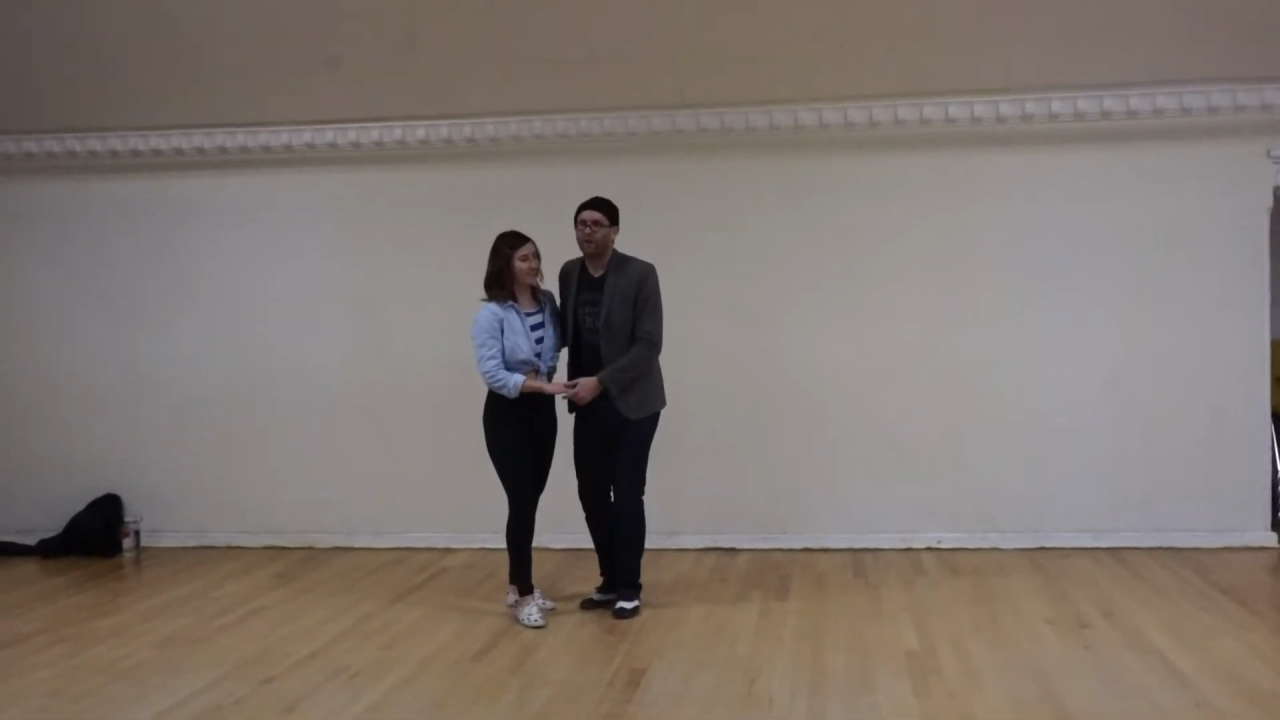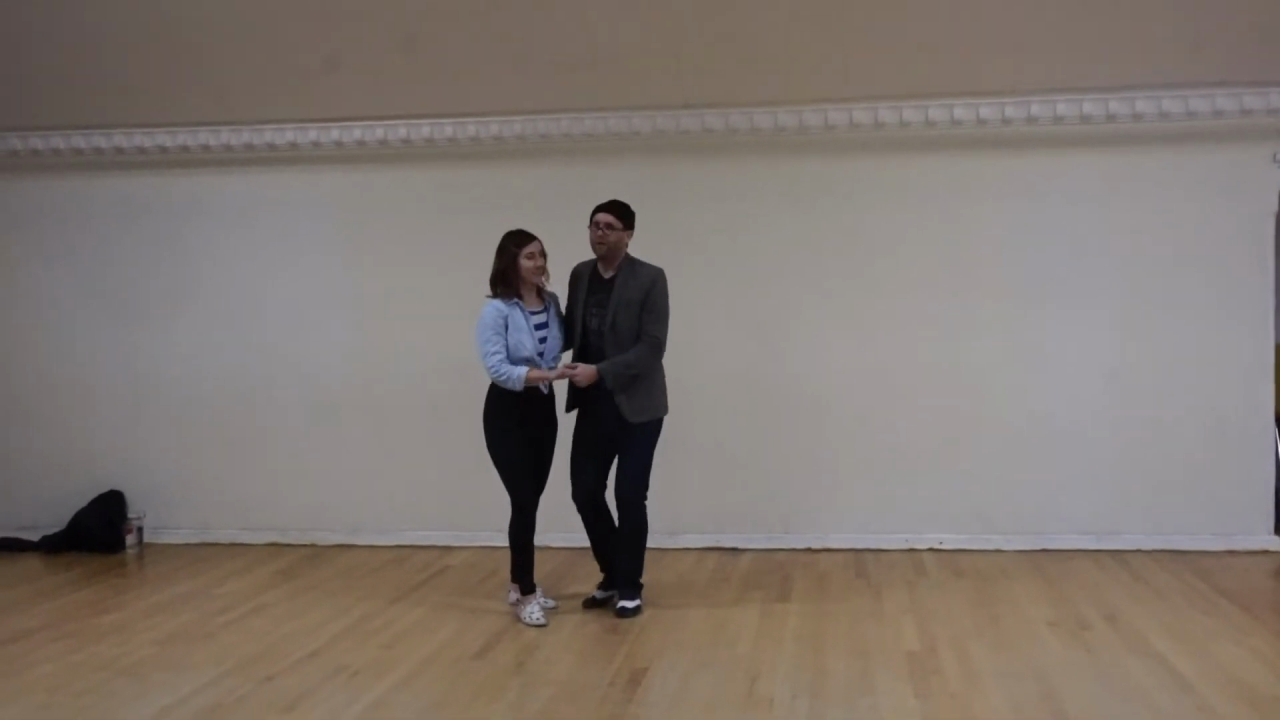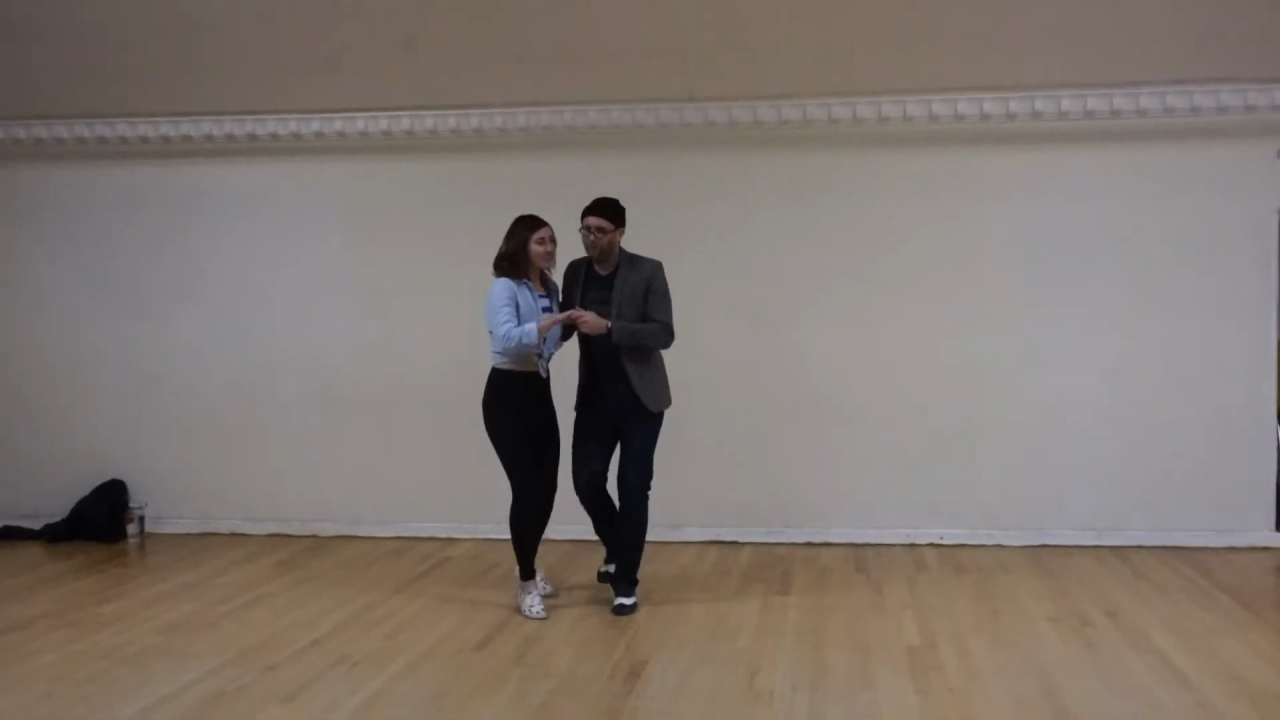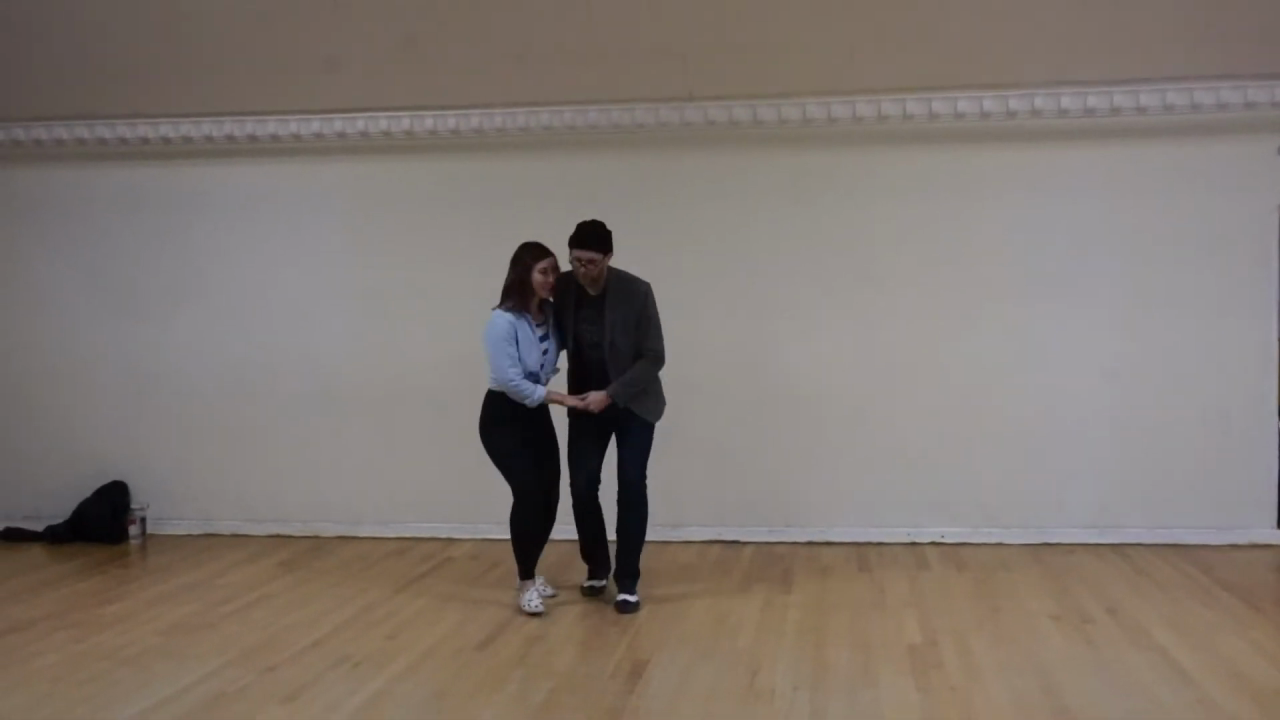
dt=0.3s
person 1, frame 1
left shoulder: (640, 275)
right shoulder: (569, 273)
left elbow: (649, 344)
left wrist: (601, 381)
left hip: (633, 404)
right hip: (590, 405)
left knee: (627, 495)
right knee: (591, 495)
left ankle: (628, 587)
right ankle: (610, 580)
person 1, frame 2
left shoulder: (650, 278)
right shoulder: (580, 274)
left elbow: (653, 347)
left wrist: (599, 371)
left hip: (638, 407)
right hip: (592, 406)
left knee: (630, 498)
right knee: (585, 494)
left ankle: (628, 587)
right ankle: (610, 578)
person 1, frame 3
left shoulder: (648, 272)
right shoulder: (575, 272)
left elbow: (664, 334)
right elbow: (565, 326)
left wrist: (608, 327)
left hip: (639, 398)
right hip: (594, 397)
left knee: (633, 489)
right knee: (586, 482)
left ankle: (626, 582)
right ankle: (615, 548)
person 1, frame 4
left shoulder: (637, 292)
right shoulder: (564, 288)
left elbow: (654, 358)
left wrist: (611, 395)
left hip: (633, 403)
right hip: (587, 402)
left knee: (631, 483)
right knee: (582, 486)
left ankle: (627, 581)
right ankle: (597, 566)
person 2, frame 1
left shoulder: (547, 302)
right shoulder: (491, 315)
right elbow: (492, 374)
right wrist: (543, 385)
left hip: (542, 412)
right hip: (507, 415)
left knee: (531, 501)
right knee: (522, 502)
left ankle: (519, 586)
right ankle: (523, 595)
person 2, frame 2
left shoulder: (552, 302)
right shoulder: (496, 311)
right elbow: (497, 369)
right wrist: (545, 373)
left hip: (543, 406)
right hip: (507, 410)
left knee: (532, 500)
right knee: (523, 500)
left ankle: (520, 585)
right ankle: (526, 595)
person 2, frame 3
left shoulder: (551, 288)
right shoulder: (504, 289)
right elbow: (508, 340)
right wrist: (556, 319)
left hip: (540, 392)
right hip: (507, 394)
left knee: (546, 487)
right knee: (525, 487)
left ankle: (530, 569)
right ankle: (526, 583)
person 2, frame 4
left shoulder: (549, 314)
right shoulder: (503, 322)
right elbow: (511, 382)
right wrist: (561, 399)
left hip: (537, 415)
right hip: (503, 417)
left knee: (549, 495)
right knee: (527, 491)
left ankle: (530, 574)
right ankle: (526, 583)
